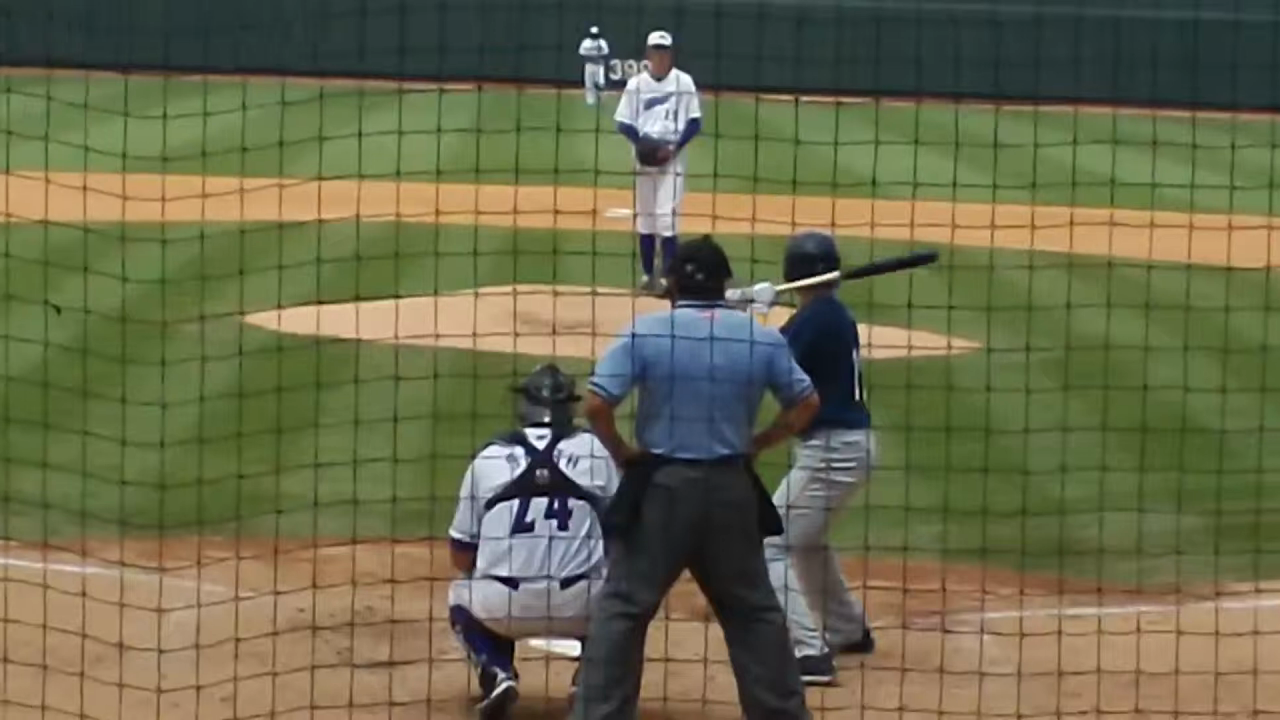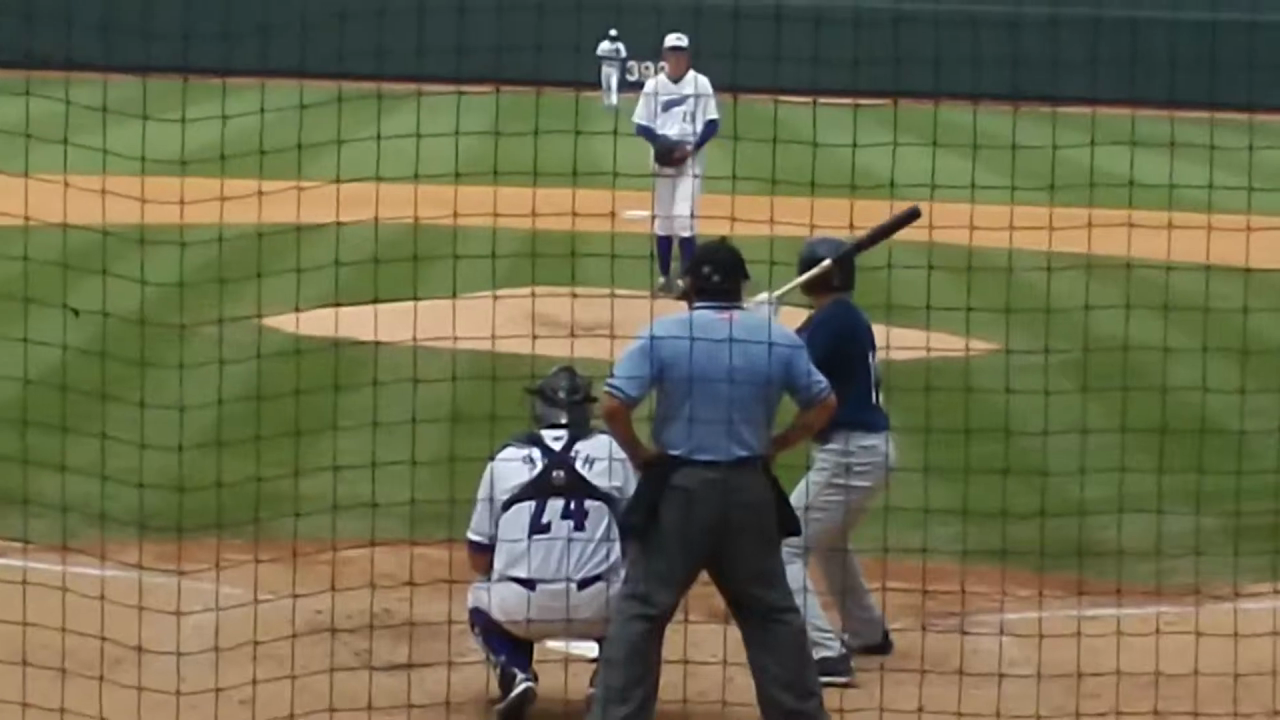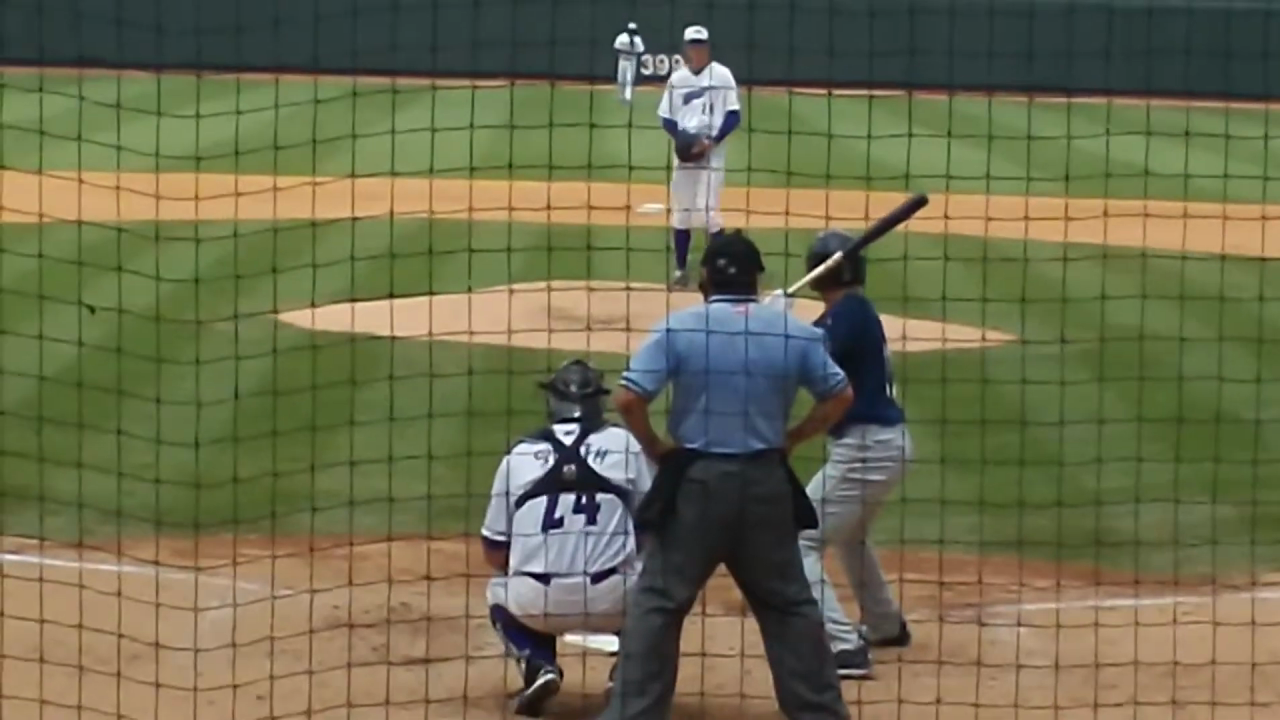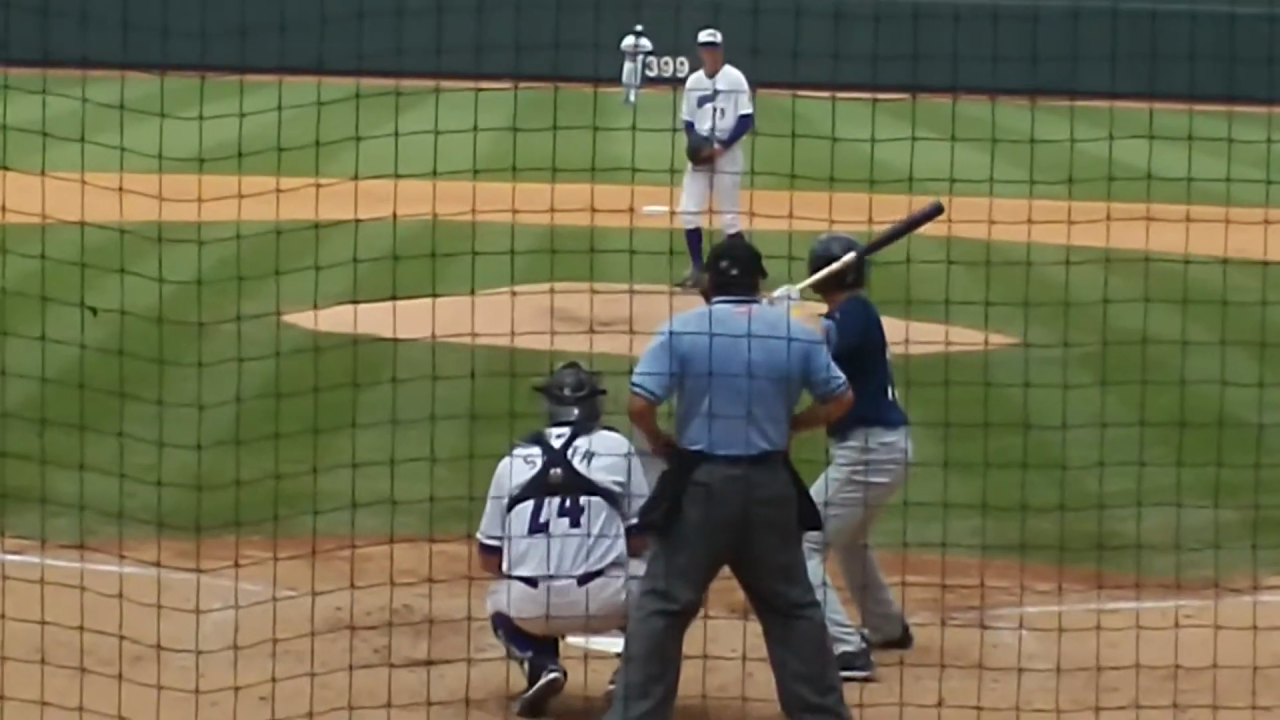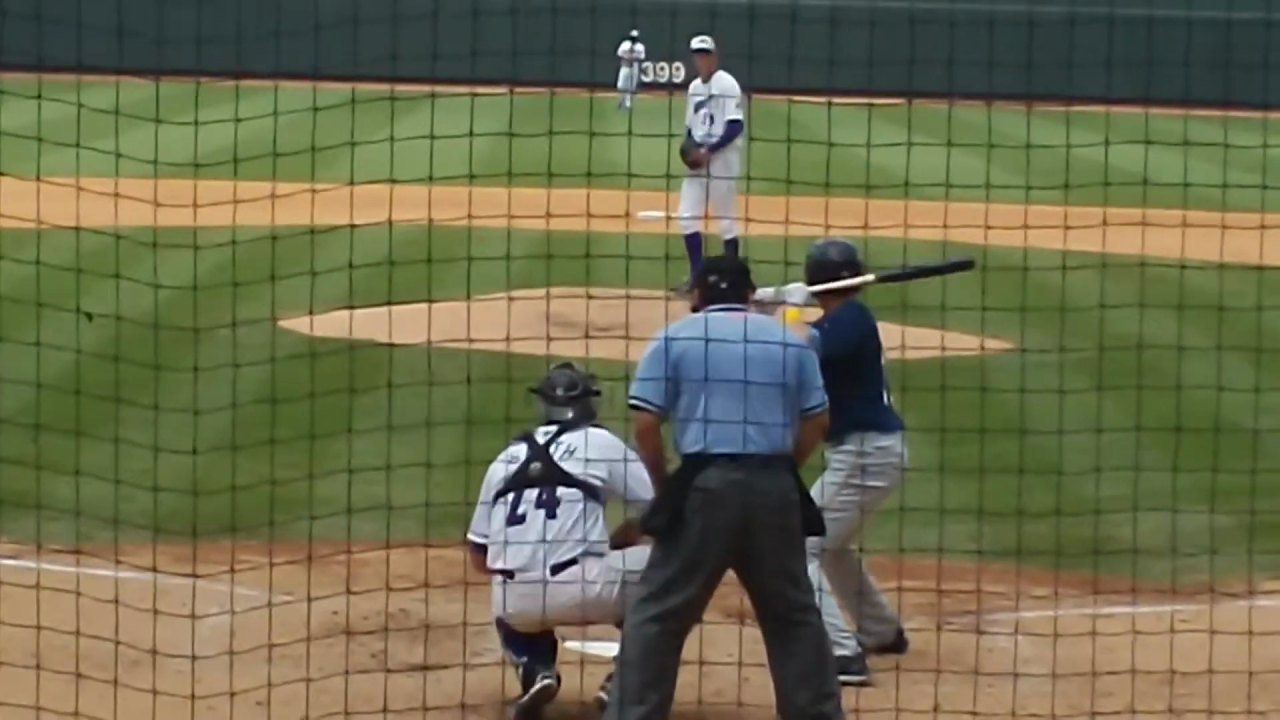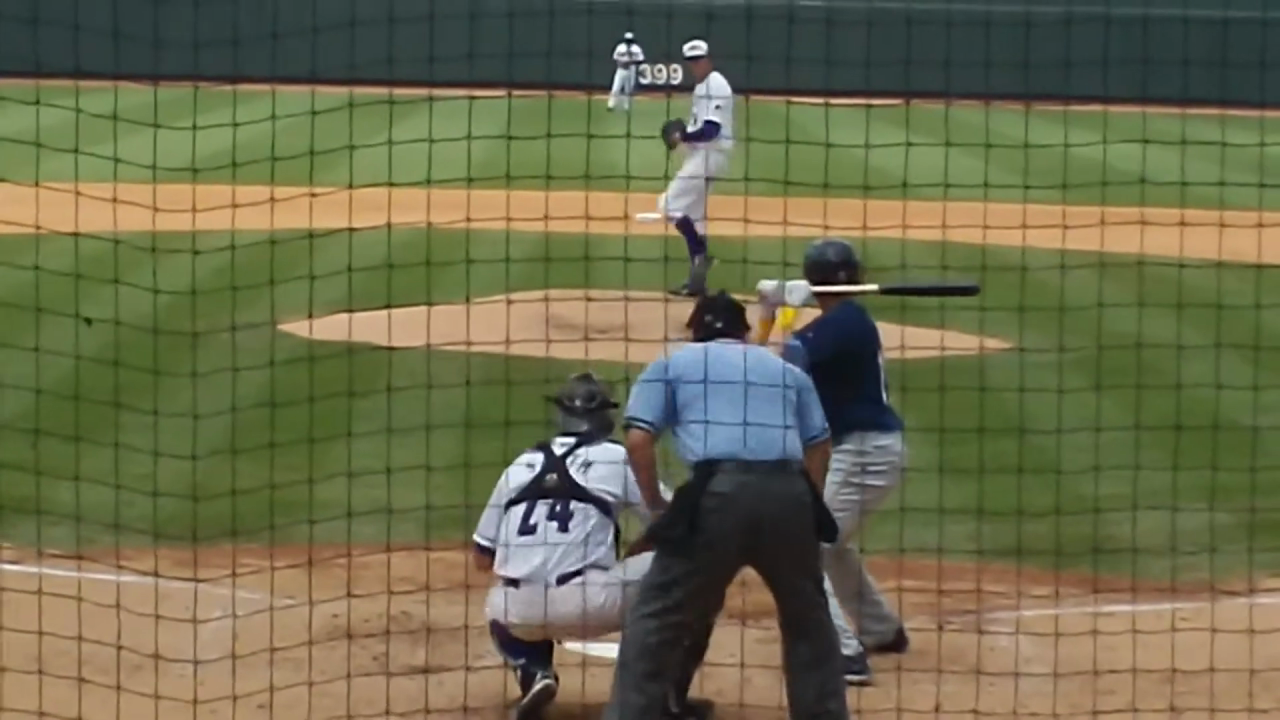
dt=0.3s
person 1, frame 1
left shoulder: (644, 333)
right shoulder: (762, 338)
left elbow: (595, 404)
right elbow: (806, 404)
left wrist: (622, 453)
right wrist: (756, 443)
left hip: (662, 485)
right hip: (731, 487)
left knee: (622, 607)
right knee: (755, 609)
person 1, frame 2
left shoulder: (662, 335)
right shoulder: (780, 339)
left elbow: (612, 406)
right elbow: (823, 405)
left wrist: (640, 455)
right wrist: (774, 446)
left hip: (680, 488)
right hip: (749, 489)
left knee: (640, 608)
right knee: (773, 610)
person 1, frame 3
left shoulder: (677, 328)
right shoulder: (796, 332)
left elbow: (627, 399)
right elbow: (840, 396)
left wrist: (656, 447)
right wrist: (790, 438)
left hip: (697, 481)
right hip: (766, 481)
left knee: (657, 602)
right knee: (790, 603)
person 1, frame 4
left shoulder: (681, 329)
right shoulder: (800, 334)
left elbow: (640, 406)
right elbow: (839, 402)
left wrist: (664, 445)
left hip: (703, 482)
right hip: (772, 484)
left knee: (662, 605)
right knee: (793, 606)
person 1, frame 5
left shoulder: (674, 338)
right shoulder: (792, 342)
left elbow: (645, 422)
right elbow: (816, 422)
left wrist: (663, 484)
left hip: (706, 485)
right hip: (775, 487)
left knee: (658, 611)
right knee: (793, 612)
person 1, frame 6
left shoulder: (670, 364)
right shoulder: (787, 369)
left elbow: (638, 440)
right elbow: (818, 450)
left wrist: (657, 512)
left hip: (719, 492)
right hip: (787, 492)
left knee: (655, 614)
right knee: (808, 616)
person 2, frame 1
left shoulder: (814, 317)
right shoulder: (835, 314)
left hip: (829, 449)
right hip: (849, 443)
left knee: (772, 546)
right knee: (807, 540)
left ankle: (811, 654)
right ankle: (850, 631)
person 2, frame 2
left shoulder: (831, 320)
right shoulder: (850, 318)
left hip: (847, 453)
right hip: (867, 447)
left knee: (785, 547)
right knee: (830, 541)
left ankle: (829, 655)
right ankle: (868, 633)
person 2, frame 3
left shoulder: (846, 313)
right shoulder: (857, 311)
left hip: (863, 447)
right hip: (882, 440)
left knee: (799, 540)
right knee: (849, 535)
left ankle: (845, 648)
right ankle: (886, 625)
person 2, frame 4
left shoulder: (853, 314)
right shoulder: (858, 313)
left hip: (867, 449)
right hip: (880, 444)
left knee: (804, 542)
right knee: (848, 536)
left ankle: (850, 651)
right ankle: (888, 627)
person 2, frame 5
left shoulder: (845, 320)
right shoulder: (851, 318)
left wrist: (791, 306)
right wrist: (774, 307)
left hip: (862, 453)
right hip: (874, 447)
left knee: (799, 547)
right knee: (832, 542)
left ankle: (845, 655)
right ankle: (883, 631)
person 2, frame 6
left shoulder: (840, 322)
right shoulder: (851, 320)
right elbow: (788, 359)
left hip: (862, 453)
right hip: (873, 448)
right knee: (832, 543)
left ankle: (847, 655)
right ankle: (883, 630)
person 3, frame 1
left shoulder: (489, 456)
right shoulder: (592, 450)
left elbow: (461, 557)
left hip: (501, 606)
right hip: (576, 605)
left knee: (461, 596)
left ankle: (497, 675)
person 3, frame 2
left shoulder: (506, 458)
right shoulder: (609, 451)
left elbow: (479, 560)
left hip: (519, 607)
right hip: (593, 606)
left knee: (481, 598)
left ankle: (516, 676)
person 3, frame 3
left shoulder: (519, 454)
right shoulder: (623, 443)
left elbow: (494, 555)
left hip: (535, 602)
right hip: (610, 598)
left knee: (500, 593)
left ankle: (538, 666)
person 3, frame 4
left shoulder: (514, 459)
right shoulder: (613, 445)
left elbow: (490, 559)
right elbow: (645, 532)
left hip: (529, 606)
right hip: (602, 599)
left knee: (501, 601)
left ankle: (541, 666)
person 3, frame 5
left shoulder: (506, 458)
right shoulder: (602, 442)
left elbow: (480, 557)
left hip: (517, 601)
right hip: (582, 589)
left ankle: (536, 671)
person 3, frame 6
left shoulder: (521, 464)
right shoulder: (616, 457)
left elbow: (482, 556)
right wrist: (622, 550)
left hip: (520, 610)
right hip: (589, 601)
left knee: (499, 606)
left ankle: (533, 673)
person 4, frame 1
left shoulder: (684, 81)
right shoulder: (636, 83)
left elbow: (695, 122)
right elbow: (624, 123)
left wrist: (675, 147)
right wrist: (642, 143)
left hip: (672, 158)
left knee: (667, 217)
right knee: (645, 217)
left ankle: (668, 277)
right ankle: (648, 274)
person 4, frame 2
left shoulder: (700, 83)
right shoulder: (653, 85)
left elbow: (712, 123)
right elbow: (641, 125)
left wrist: (693, 148)
right wrist: (660, 143)
left hip: (691, 158)
left knee: (683, 217)
right knee: (662, 219)
right ankle: (665, 276)
person 4, frame 3
left shoulder: (721, 74)
right shoulder: (676, 78)
left elbow: (734, 115)
right elbow: (666, 118)
left wrist: (713, 141)
right wrist: (681, 138)
left hip: (712, 152)
left knee: (706, 211)
right knee: (680, 214)
right ankle: (681, 270)
person 4, frame 4
left shoulder: (735, 78)
right shoulder: (693, 80)
left elbow: (746, 120)
left wrist: (723, 146)
left hip: (727, 154)
left knee: (729, 216)
right knee: (688, 211)
right ankle: (697, 269)
person 4, frame 5
left shoulder: (727, 83)
right shoulder: (694, 87)
left elbow: (736, 127)
left wrist: (710, 150)
left hip: (722, 158)
right hip: (699, 159)
left knee: (726, 221)
right knee: (687, 216)
right ankle: (696, 276)
person 4, frame 6
left shoulder: (714, 85)
right shoulder: (701, 86)
left elbow: (712, 129)
left wrist: (684, 137)
right wrist: (685, 135)
left hip: (708, 155)
right hip: (702, 155)
left knee: (670, 207)
right knee: (693, 216)
left ankle: (701, 254)
right ankle: (697, 280)
